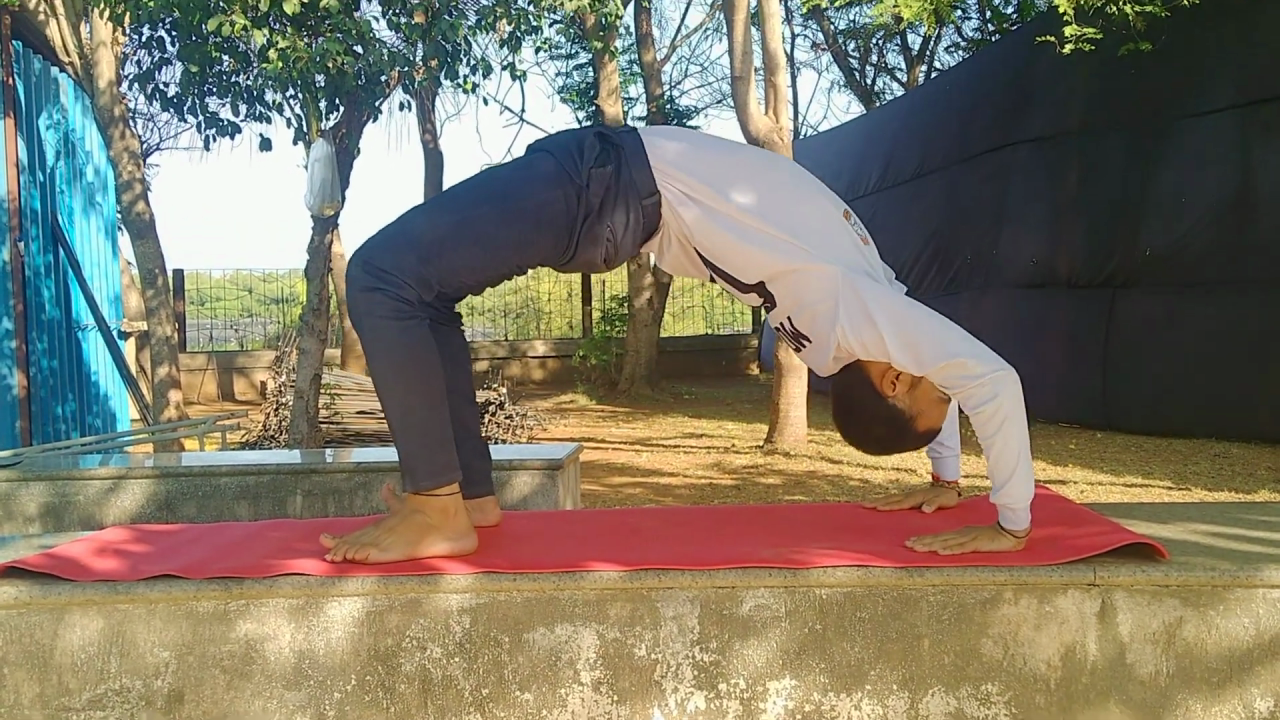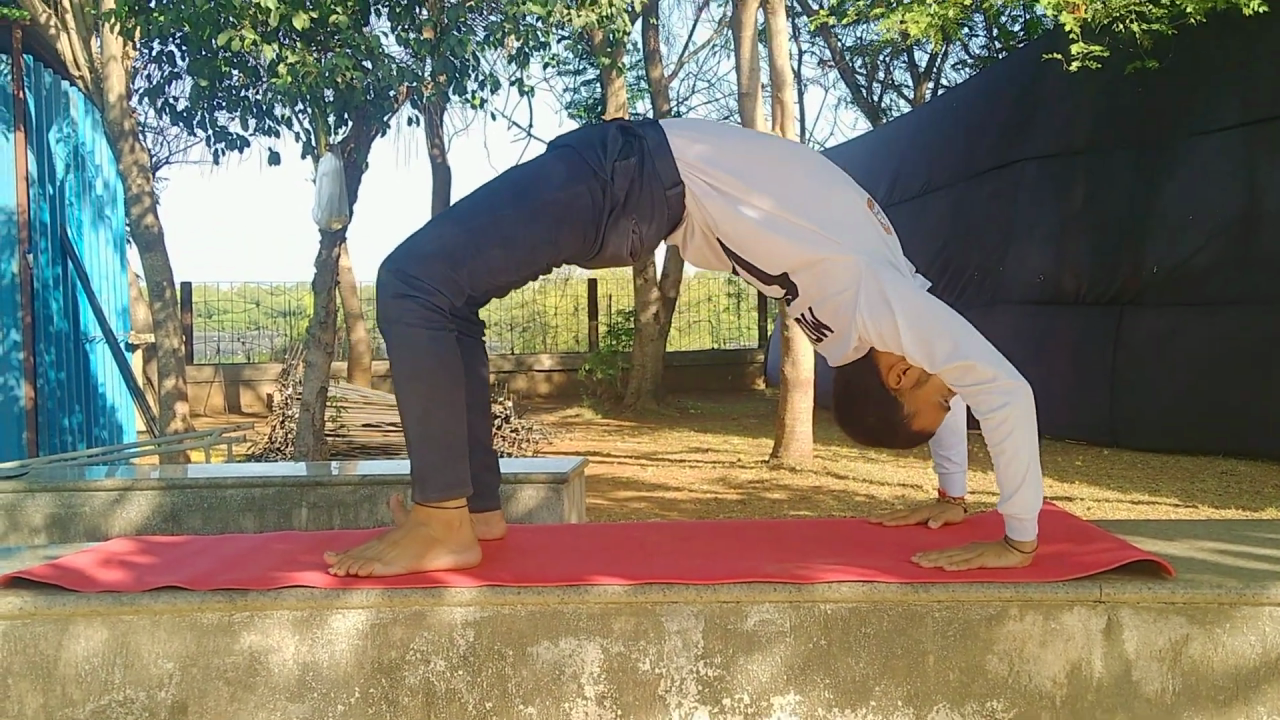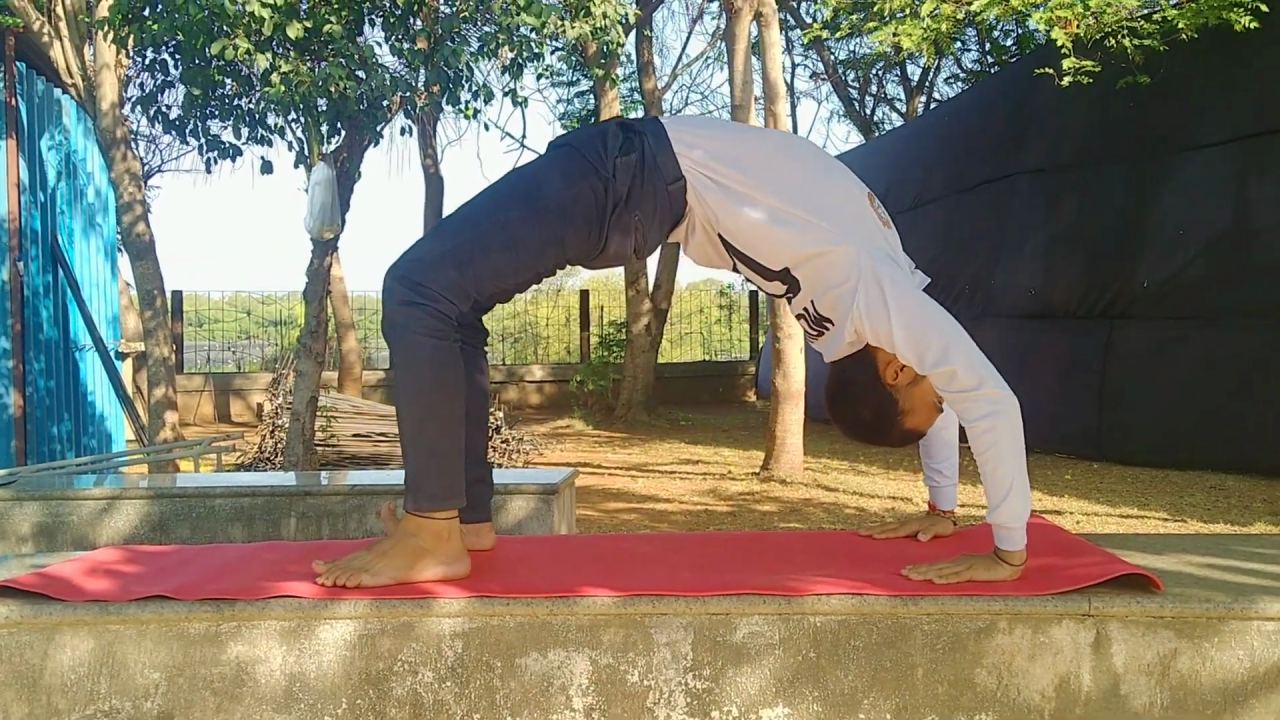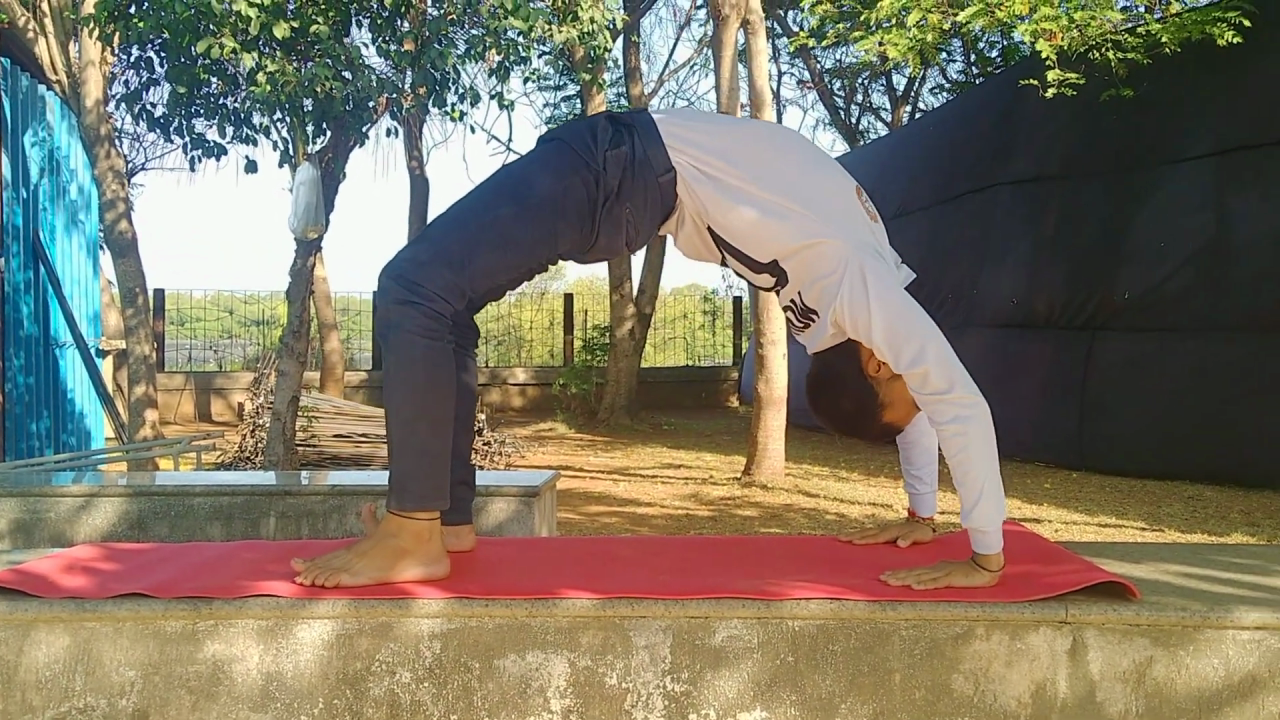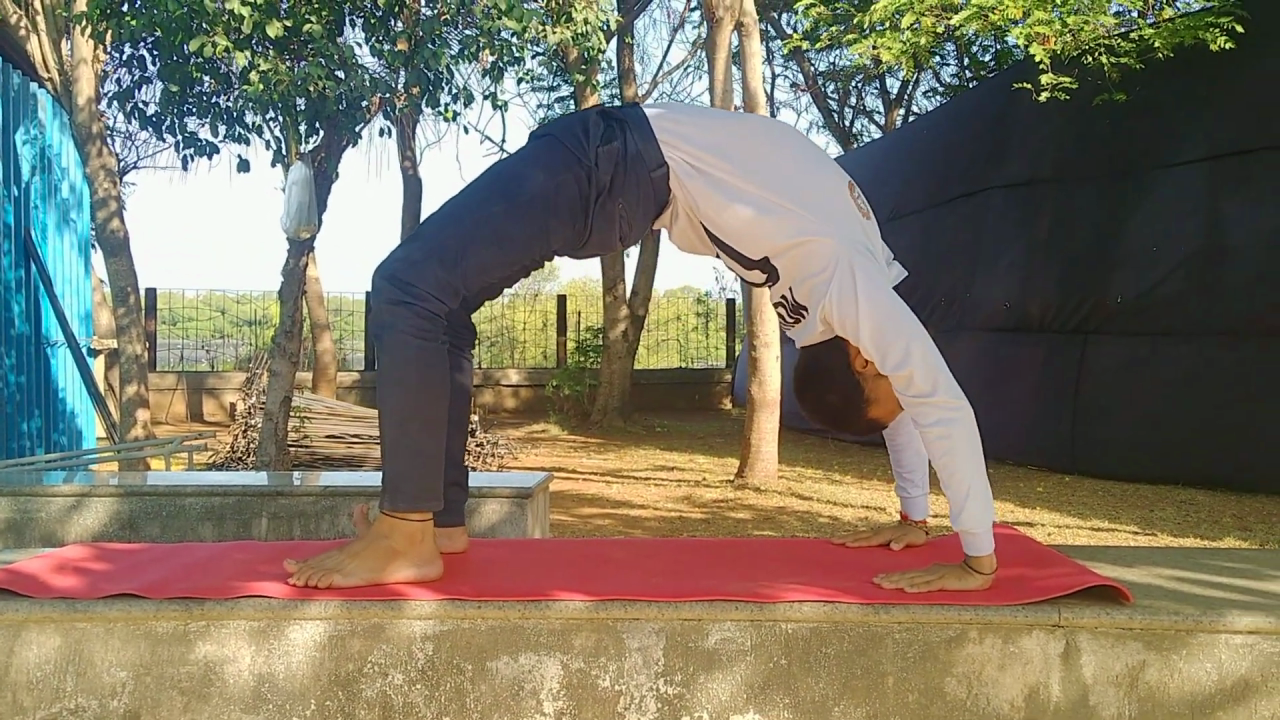
dt=0.2s
person 1, frame 1
left shoulder: (856, 320)
right shoulder: (853, 317)
right elbow: (990, 379)
left wrist: (981, 504)
left hip: (631, 187)
right hip: (621, 179)
person 1, frame 2
left shoulder: (879, 309)
right shoulder: (877, 308)
right elbow: (1004, 390)
left wrist: (952, 494)
right wrist: (1016, 539)
left hip: (652, 183)
right hip: (642, 172)
person 1, frame 3
left shoulder: (879, 303)
right shoulder: (876, 302)
right elbow: (990, 401)
left wrist: (941, 509)
right wrist: (992, 541)
left hip: (656, 181)
right hip: (642, 171)
person 1, frame 4
left shoulder: (863, 295)
right shoulder: (859, 293)
left elbow: (953, 402)
right elbow: (959, 404)
left wrist: (927, 522)
right wrist: (983, 557)
left hip: (642, 177)
right hip: (629, 166)
person 1, frame 5
left shoulder: (856, 289)
right shoulder: (848, 288)
left elbow: (930, 404)
right elbow: (941, 405)
left wrist: (915, 519)
right wrist: (976, 559)
left hip: (636, 171)
right hip: (620, 162)
